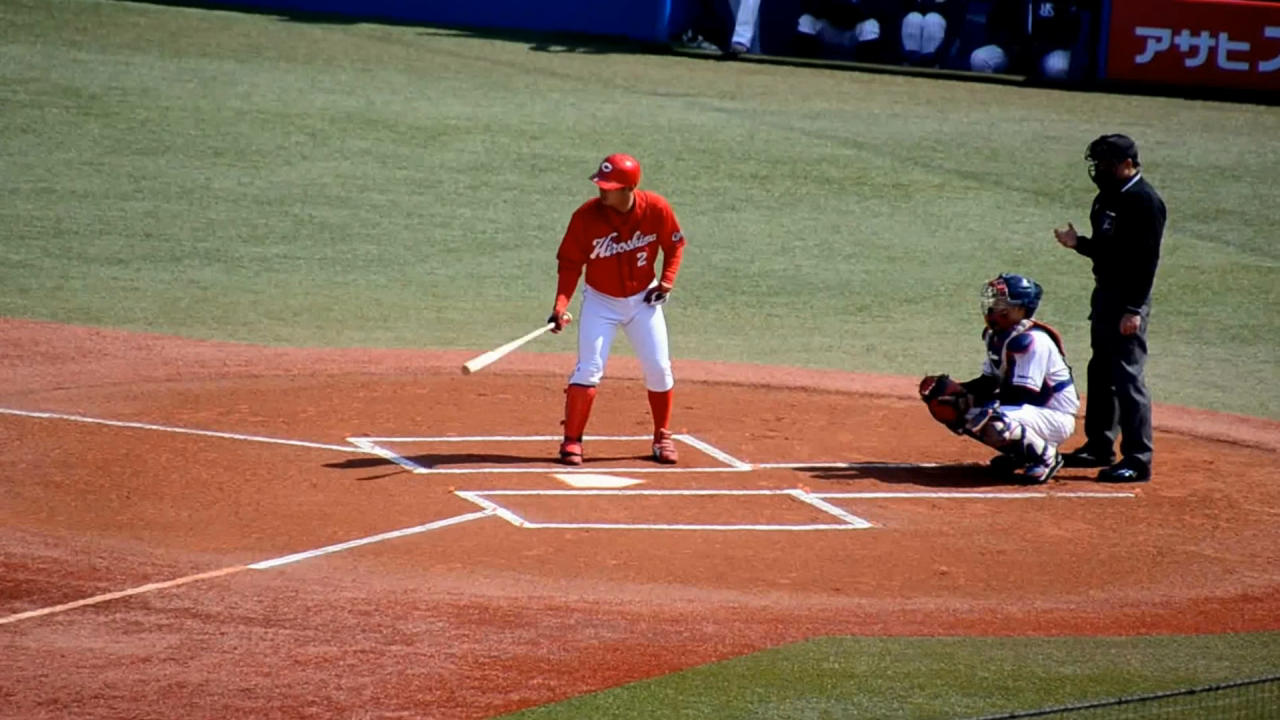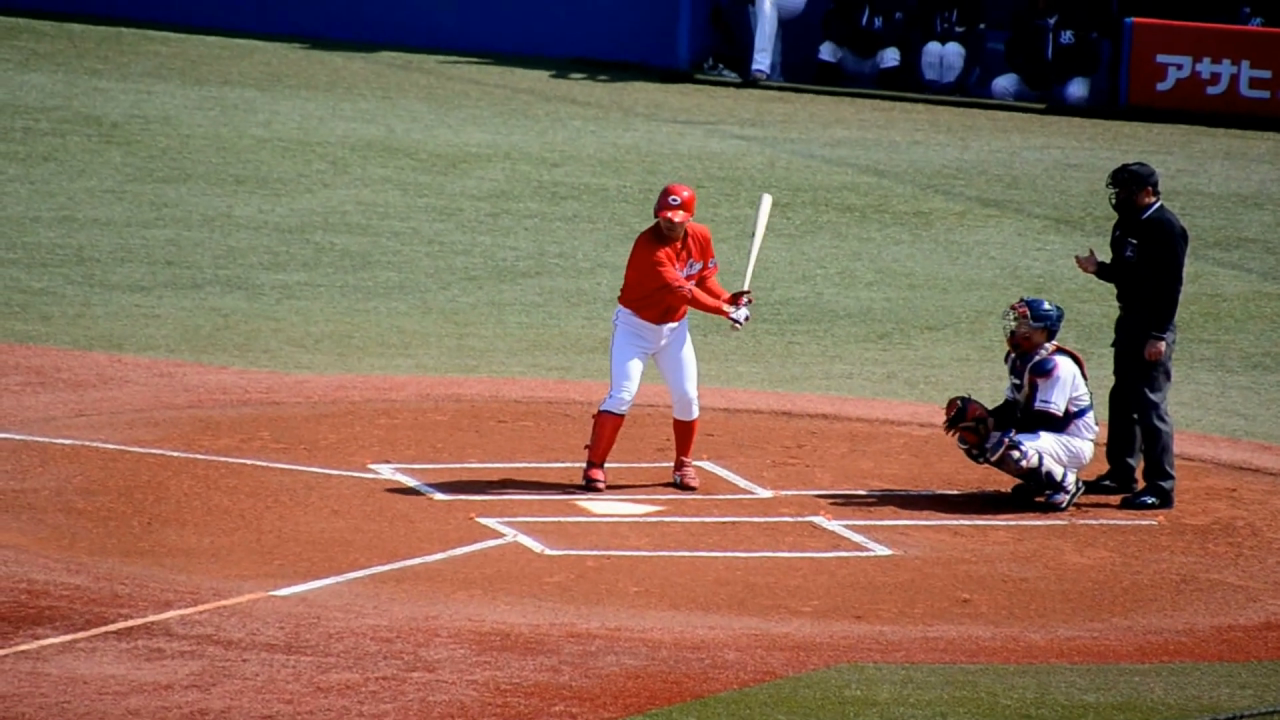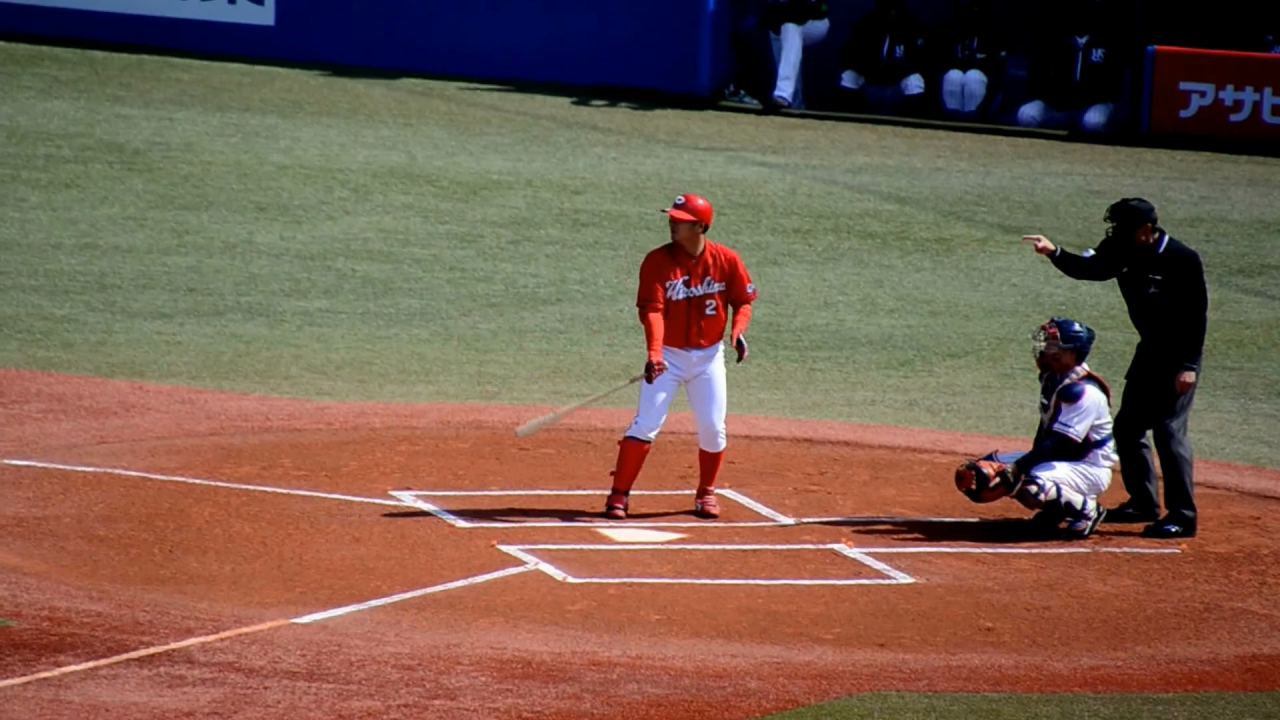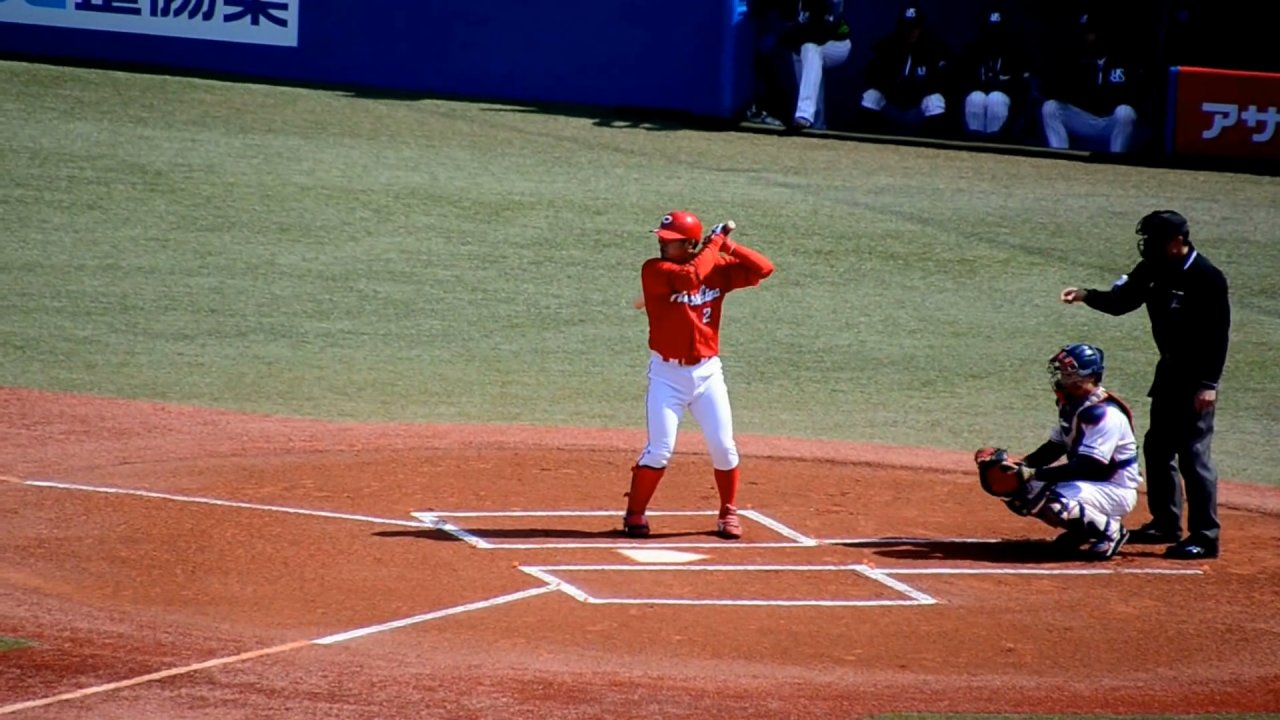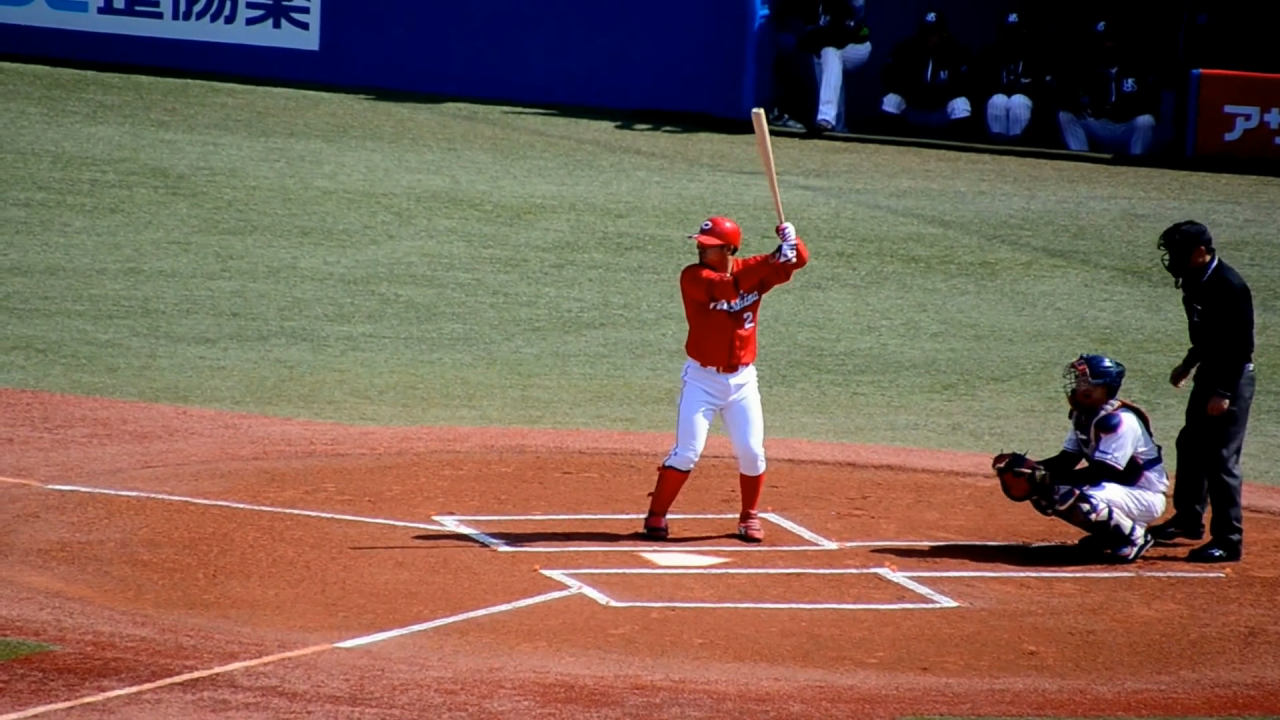
dt=1s
person 1, frame 1
left shoulder: (1144, 201)
right shoulder: (1108, 196)
left elbow: (1147, 260)
left wrist: (1134, 309)
right wrist: (1078, 243)
left hip: (1127, 299)
right hip: (1104, 293)
left knee: (1127, 377)
right knee: (1100, 373)
left ankle: (1138, 460)
right ankle: (1099, 447)
person 1, frame 2
left shoulder: (1166, 228)
right shoulder: (1127, 223)
left elbow: (1171, 286)
left wrist: (1159, 335)
right wrist: (1098, 269)
left hip: (1152, 327)
right hip: (1128, 321)
left knee: (1150, 404)
right knee: (1122, 399)
left ankle: (1161, 488)
right ankle: (1122, 474)
person 1, frame 3
left shoulder: (1182, 260)
right shoulder: (1121, 251)
left elbow: (1196, 315)
right elbow: (1088, 267)
left wrist: (1189, 365)
right wrist: (1054, 252)
left hip: (1178, 356)
right hip: (1149, 350)
left knee: (1169, 429)
right knee: (1127, 427)
left ankle: (1183, 516)
right ankle: (1144, 503)
person 1, frame 4
left shoulder: (1207, 277)
right shoulder: (1152, 269)
left elbow: (1218, 334)
right elbow: (1120, 301)
left wrist: (1209, 384)
right wrist: (1087, 295)
left hip: (1196, 376)
right hip: (1168, 370)
left knee: (1193, 452)
right knee: (1157, 447)
left ankle: (1206, 537)
right ankle: (1166, 523)
person 1, frame 5
left shoulder: (1229, 286)
right shoulder: (1195, 281)
left elbow: (1240, 343)
left wrist: (1223, 391)
right wrist: (1188, 363)
left hip: (1231, 381)
right hip: (1208, 375)
left knee: (1221, 457)
right knee: (1190, 445)
left ankle: (1228, 540)
right ankle: (1188, 519)
person 2, frame 1
left shoulder: (656, 208)
right shoulder: (585, 215)
left elbow: (674, 245)
right elbow: (570, 264)
left wrist: (666, 281)
right wrist: (560, 305)
left hip: (643, 299)
right hip: (600, 300)
left knee: (658, 368)
right knee: (589, 369)
left ankle: (662, 437)
right ankle: (572, 439)
person 2, frame 2
left shoulder: (700, 236)
right shoulder: (648, 247)
left elbow: (703, 276)
right elbow: (680, 291)
left wrist: (728, 298)
right wrist: (725, 310)
left hip: (674, 327)
right hip: (635, 325)
left knee: (686, 397)
right knee: (621, 396)
left ankle: (683, 464)
right ankle: (594, 465)
person 2, frame 3
left shoulder: (727, 259)
right shoulder: (658, 260)
left elbow: (744, 301)
right elbow: (652, 310)
left wrist: (738, 332)
right wrist: (653, 354)
left hip: (709, 356)
right hip: (668, 355)
left knee: (713, 429)
right knee: (646, 423)
left ankle: (706, 492)
right ankle: (619, 494)
person 2, frame 4
left shoulder: (718, 267)
right shoulder: (654, 269)
left elbow: (764, 268)
right elbow: (689, 277)
left wrist: (727, 244)
right wrist: (715, 242)
left hip: (707, 372)
right hip: (667, 373)
left knee: (723, 446)
right knee: (659, 449)
left ankle: (728, 512)
right ankle: (635, 513)
person 2, frame 5
left shoulder: (753, 269)
right shoulder: (693, 276)
left elbow: (799, 259)
right elbow: (728, 287)
left wrist: (790, 238)
right wrist: (771, 259)
left hip: (742, 378)
right hip: (702, 378)
left knee: (752, 452)
right knee: (686, 452)
left ankle: (749, 517)
right ankle: (656, 515)
person 3, frame 1
left shoulder: (1031, 340)
right shoulder: (995, 335)
left elbow: (1021, 396)
right elbow: (987, 383)
left wrist: (970, 400)
right wrist: (955, 389)
left hip: (1054, 418)
right hip: (1024, 410)
left knee: (995, 422)
right knee: (955, 410)
left ankle: (1045, 455)
right ankle: (1018, 453)
person 3, frame 2
left shoulder: (1055, 365)
right shoulder: (1018, 359)
left elbow: (1044, 421)
right elbow: (1010, 407)
left wrist: (993, 423)
left hip: (1073, 443)
right hip: (1045, 436)
left knee: (1013, 452)
left ankle: (1066, 482)
right ankle: (1038, 480)
person 3, frame 3
left shoulder: (1083, 391)
right shoulder: (1053, 379)
left elbow: (1058, 444)
left wrist: (1016, 467)
right wrist: (1029, 462)
left hip: (1088, 469)
right hip: (1056, 459)
left knee: (1031, 485)
right knee: (989, 467)
left ankle: (1086, 509)
right ankle: (1055, 507)
person 3, frame 4
left shoulder: (1103, 413)
right shoulder: (1070, 403)
left elbow: (1083, 466)
right elbow: (1054, 448)
left wrist: (1032, 474)
right wrist: (1022, 465)
left hip: (1114, 491)
right hip: (1080, 482)
left knee: (1052, 503)
right knee: (1016, 489)
left ankle: (1110, 530)
right ankle: (1080, 528)
person 3, frame 5
left shoulder: (1119, 420)
right shoulder: (1082, 415)
left elbow: (1098, 473)
right elbow: (1065, 461)
left wrist: (1046, 477)
left hip: (1144, 497)
right hip: (1113, 488)
left knee: (1081, 501)
right knee: (1041, 491)
left ankle: (1134, 535)
right ankle: (1106, 532)
